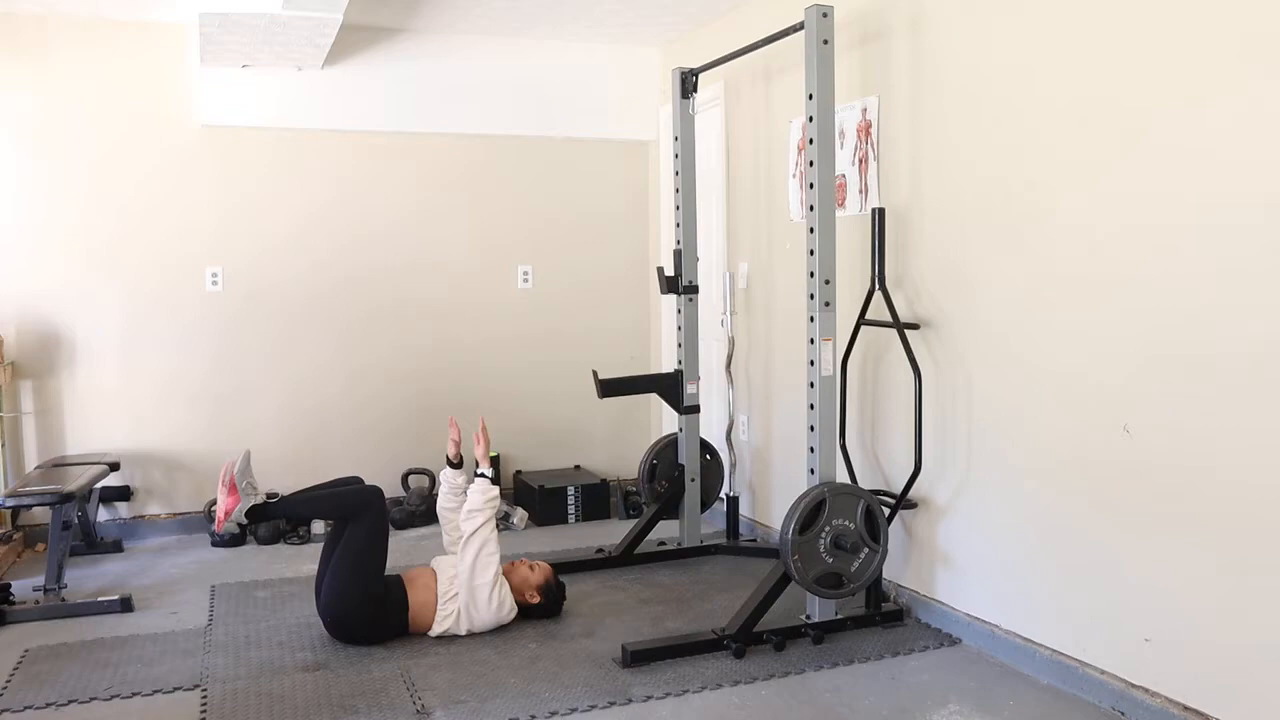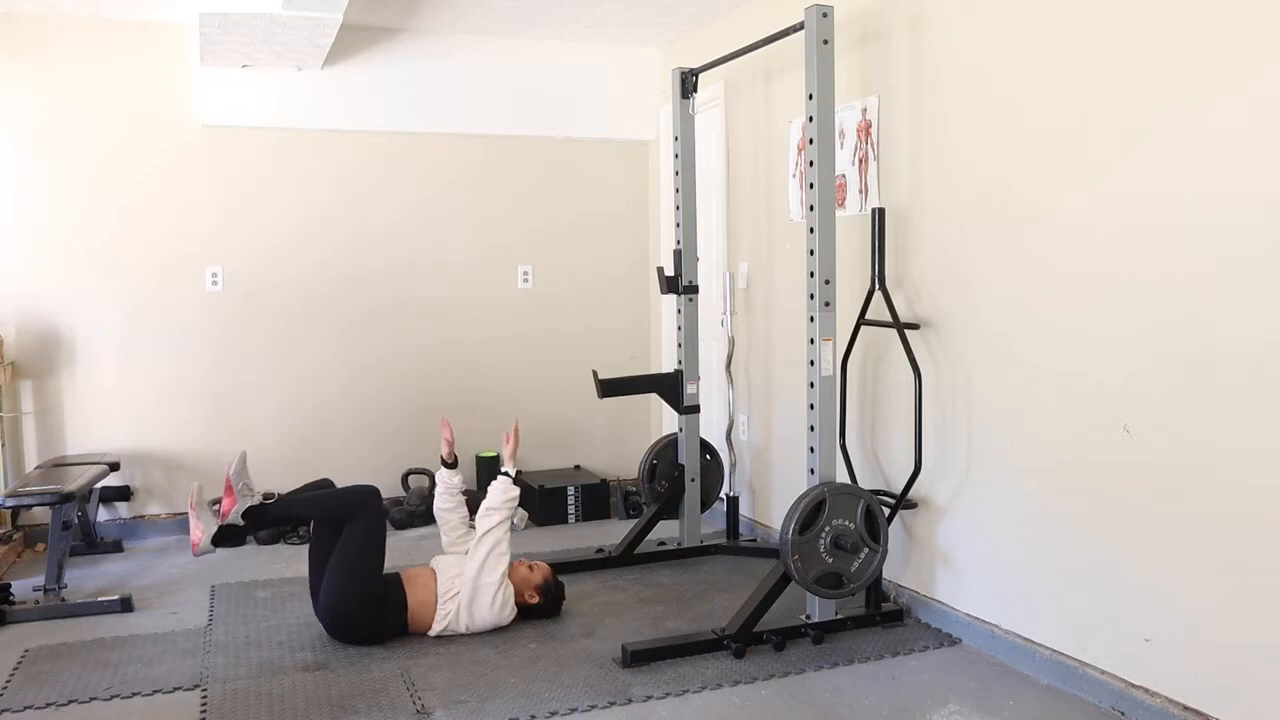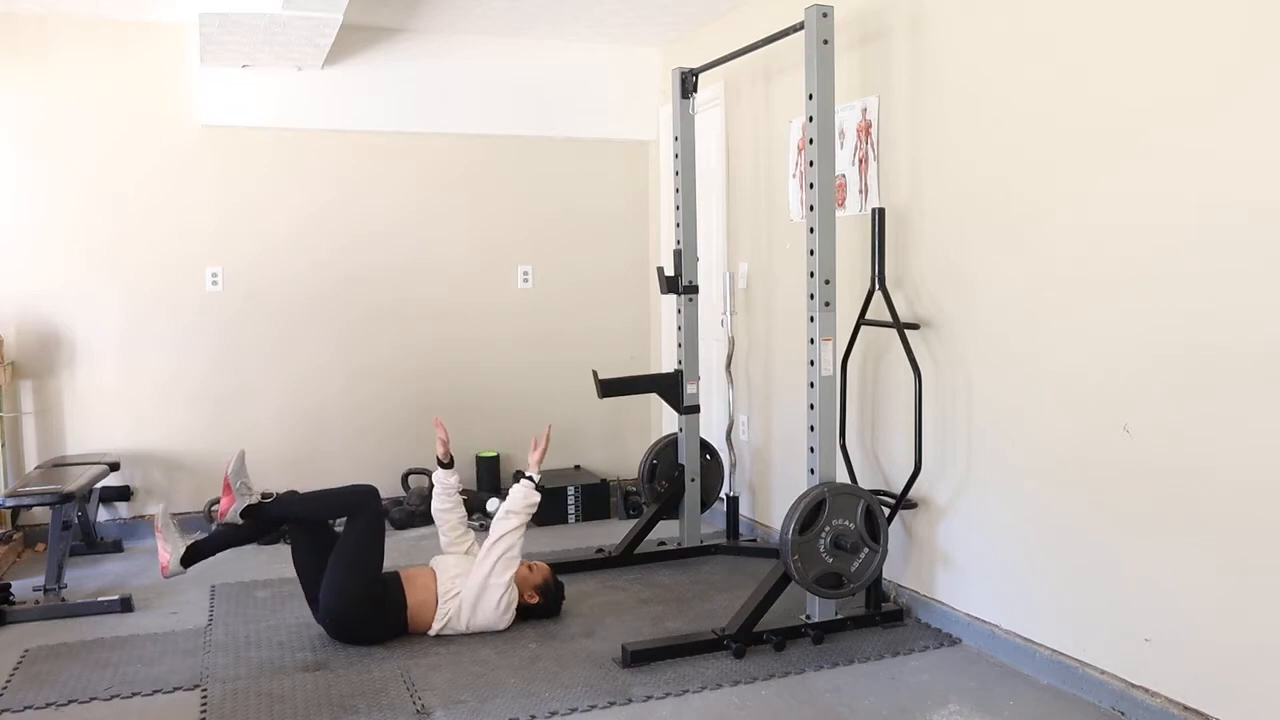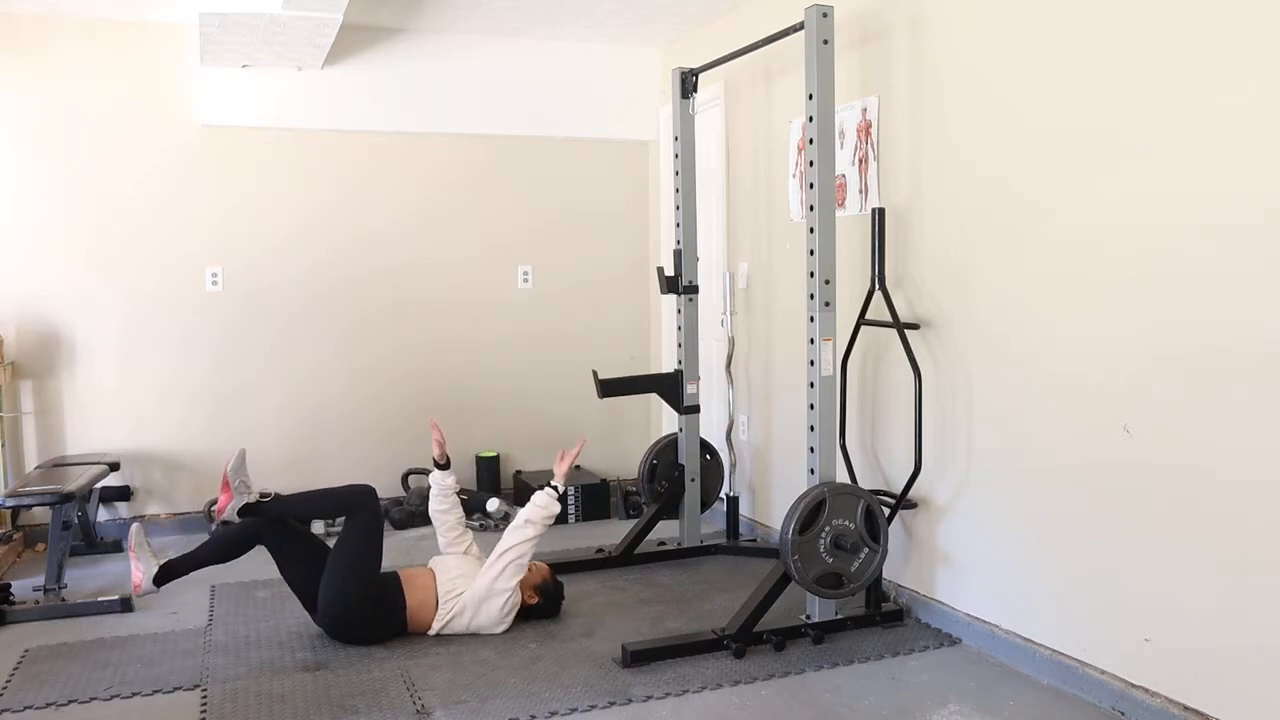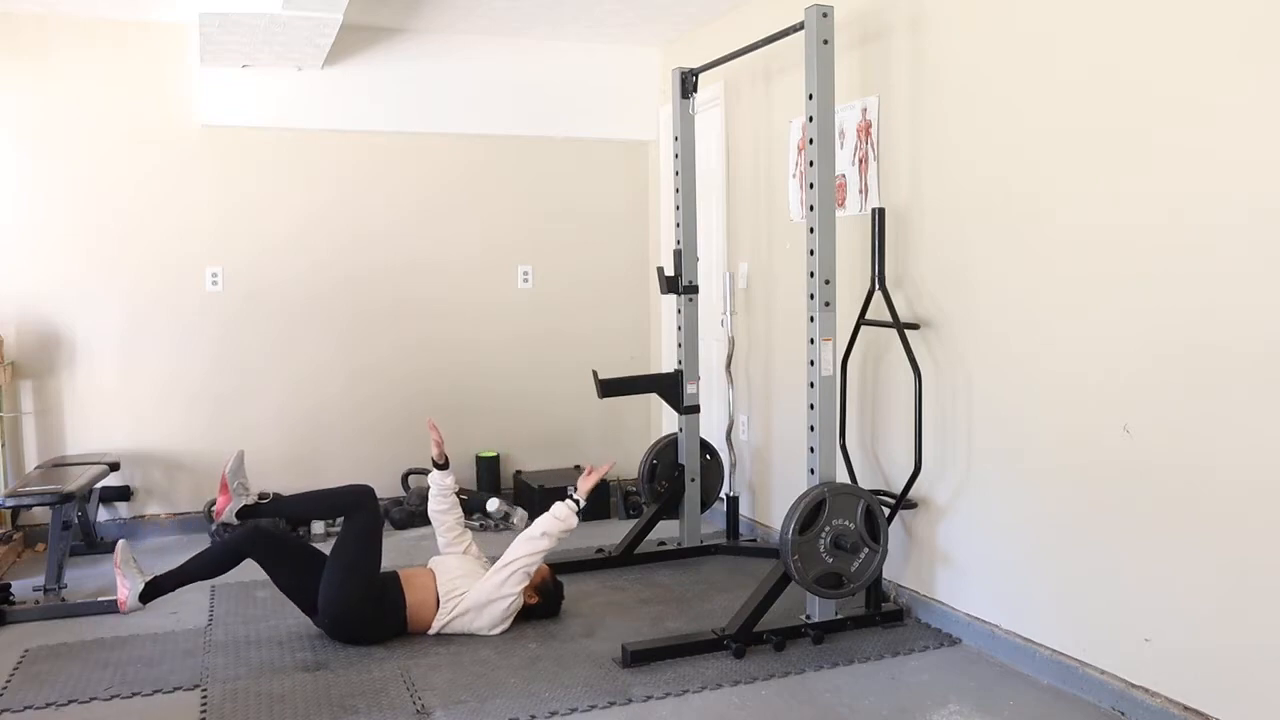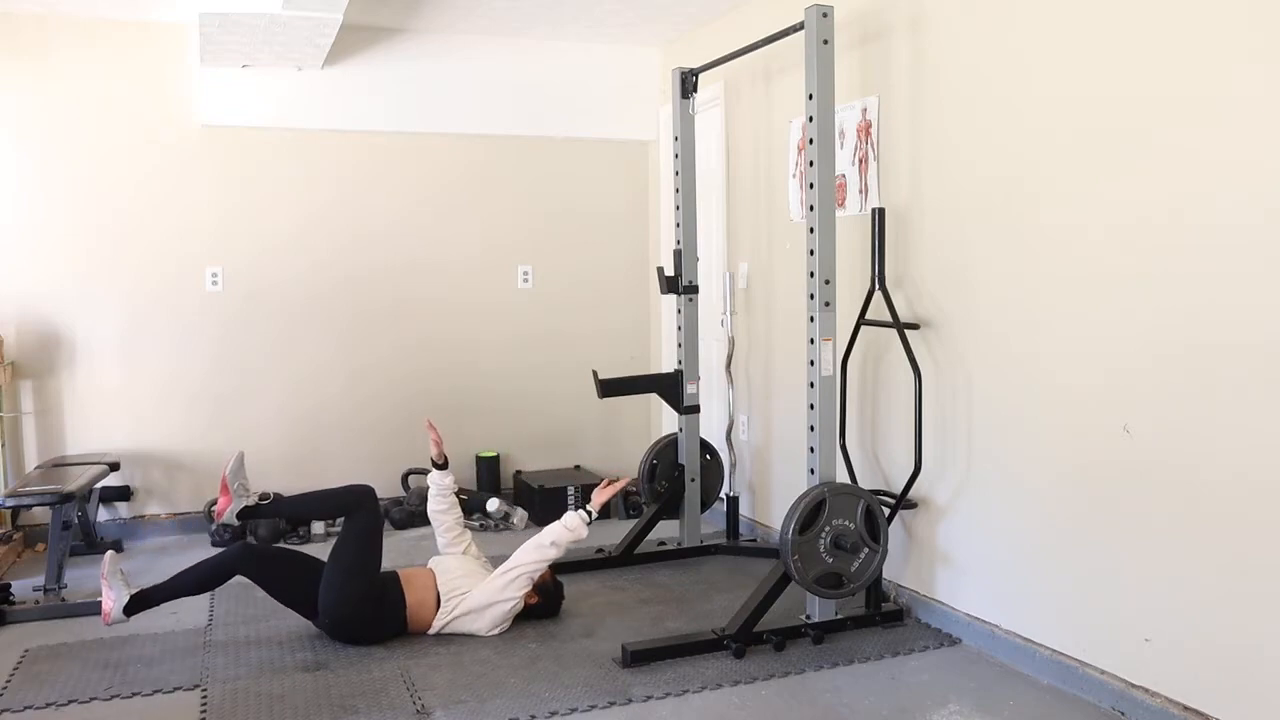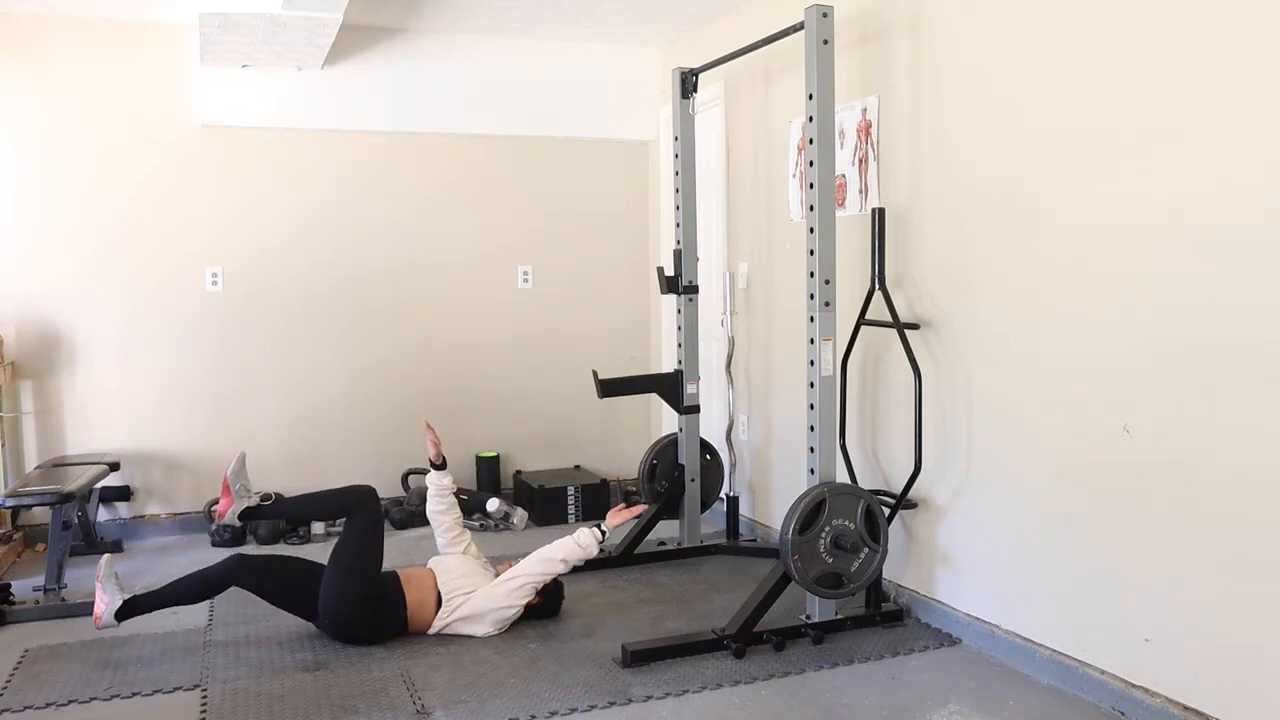
dt=0.3s
person 1, frame 1
left shoulder: (496, 604)
right shoulder: (482, 577)
left elbow: (477, 531)
right elbow: (459, 529)
left wrist: (484, 469)
right wrist: (455, 462)
left hip: (353, 615)
right hip: (347, 602)
left knee: (370, 499)
right knee: (354, 487)
left ankle: (251, 507)
right ankle: (247, 510)
person 1, frame 2
left shoulder: (496, 604)
right shoulder: (476, 573)
left elbow: (491, 529)
right elbow: (455, 528)
left wrist: (507, 469)
right wrist: (449, 463)
left hip: (353, 614)
right hip: (347, 604)
left knee: (367, 498)
right knee: (327, 489)
left ankle: (248, 510)
right ankle: (217, 533)
person 1, frame 3
left shoulder: (498, 604)
right shoulder: (477, 570)
left elbow: (508, 532)
right elbow: (453, 526)
left wrist: (530, 476)
right wrist: (446, 462)
left hip: (355, 614)
right hip: (346, 603)
left knee: (365, 498)
right knee: (291, 503)
left ankle: (249, 507)
right ankle: (184, 555)
person 1, frame 4
left shoulder: (500, 605)
right shoulder: (478, 572)
left elbow: (522, 537)
right elbow: (452, 527)
left wrist: (555, 488)
right wrist: (442, 465)
left hip: (356, 615)
right hip: (346, 605)
left knee: (363, 498)
right knee: (267, 526)
left ankle: (246, 505)
right ankle: (159, 575)
person 1, frame 5
left shoulder: (500, 605)
right shoulder: (478, 571)
left elbow: (533, 543)
right elbow: (449, 526)
left wrist: (575, 501)
right wrist: (441, 465)
left hip: (357, 615)
right hip: (349, 604)
left knee: (362, 497)
right knee: (254, 540)
left ankle: (248, 504)
right ankle: (144, 591)
person 1, frame 6
left shoulder: (500, 604)
right shoulder: (480, 571)
left elbow: (541, 548)
right elbow: (448, 525)
left wrist: (588, 511)
right wrist: (441, 465)
left hip: (358, 614)
right hip: (349, 604)
left knee: (363, 498)
right knee: (244, 555)
left ankle: (250, 505)
right ankle: (131, 603)
person 1, frame 7
left shoulder: (501, 605)
right shoulder: (479, 569)
left elbow: (550, 558)
right elbow: (448, 523)
left wrist: (601, 530)
right wrist: (438, 464)
left hip: (360, 615)
right hip: (350, 605)
left knee: (366, 497)
right knee: (239, 566)
left ankle: (249, 506)
right ankle: (123, 608)
